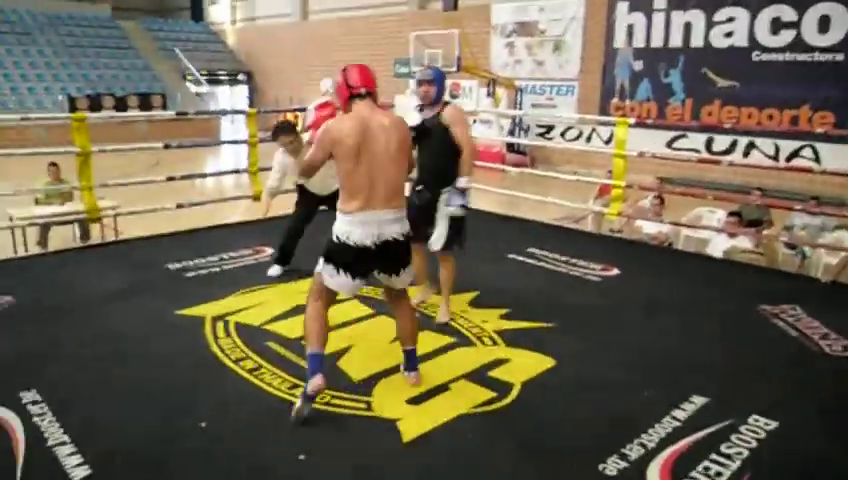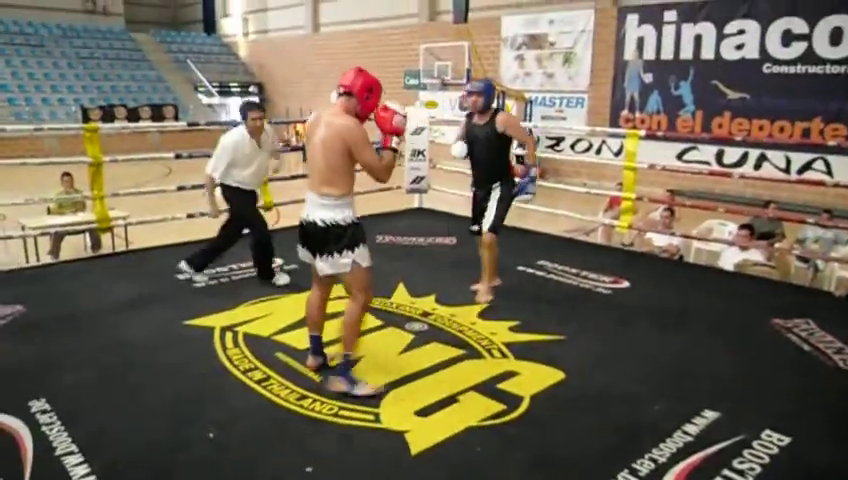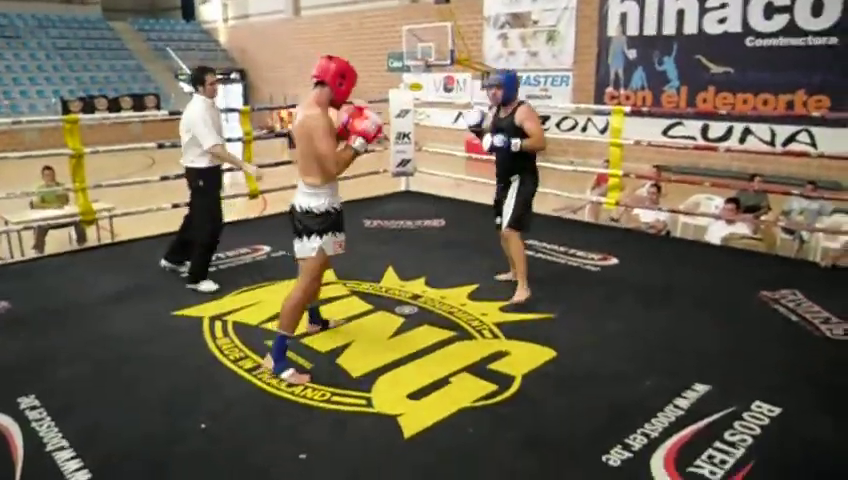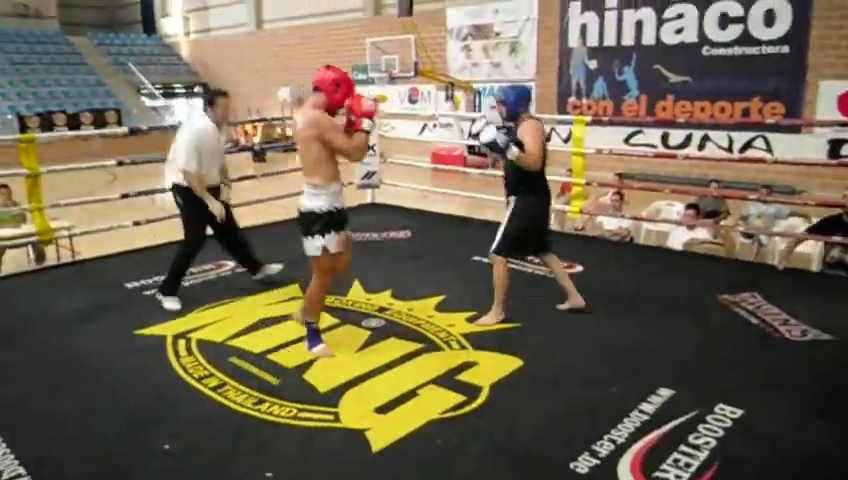
dt=0.5s
person 1, frame 1
left shoulder: (334, 129)
right shoulder: (398, 125)
left elbow: (306, 170)
left wrist: (317, 133)
left hip: (352, 233)
right hip: (394, 229)
left knee: (317, 300)
right knee: (399, 298)
left ankle: (314, 376)
right ankle: (411, 367)
person 1, frame 2
left shoulder: (315, 119)
right shoulder: (350, 127)
right elbow: (381, 174)
right wrist: (393, 137)
left hip: (312, 213)
right hip: (337, 218)
left knee: (321, 286)
right knee: (360, 297)
left ankle: (314, 353)
right ankle: (343, 374)
person 1, frame 3
left shoulder: (307, 109)
right shoulder: (317, 116)
right elbow: (334, 166)
left wrist: (343, 130)
right wrist: (361, 139)
left hip: (311, 200)
right hip: (318, 205)
left knee: (320, 264)
right knee: (305, 282)
left ankle: (314, 319)
right ankle: (277, 357)
person 1, frame 4
left shoulder: (306, 114)
right shoulder: (318, 118)
left elbow: (336, 144)
right elbow: (355, 152)
left wrist: (351, 121)
right wrist: (365, 120)
left hip: (329, 201)
right hip: (321, 205)
left knee: (341, 259)
right knee: (323, 274)
left ankle: (310, 313)
right ankle: (313, 336)
person 2, frame 1
left shoulder: (451, 112)
right shoulder: (418, 113)
left elbow: (468, 150)
left wrist: (460, 187)
right wrist: (409, 135)
left hip: (446, 192)
right hip: (421, 188)
left knee: (443, 250)
right knee: (415, 241)
left ankle: (445, 304)
right ankle: (424, 287)
person 2, frame 2
left shoulder: (502, 119)
right shoulder: (469, 119)
left elbow: (529, 142)
right elbow: (463, 142)
left wrist: (530, 172)
right wrist: (458, 147)
left hip: (500, 186)
right hip: (479, 186)
left knee: (487, 235)
right knee: (482, 236)
left ankle: (485, 283)
right ankle: (491, 279)
person 2, frame 3
left shoulder: (523, 111)
right shoulder: (496, 112)
left elbow: (540, 142)
right elbow: (489, 139)
left wrist: (510, 143)
right wrist: (478, 128)
left hip: (522, 179)
right hip: (504, 179)
left knee: (510, 230)
right knee: (504, 229)
left ankle: (522, 287)
right ankle: (514, 271)
person 2, frame 4
left shoulder: (530, 126)
right shoulder: (518, 126)
left elbow: (534, 163)
right elbow: (515, 157)
left wrist: (505, 147)
right wrist: (489, 138)
left hip: (526, 201)
right hip: (533, 199)
left knee: (498, 254)
right knee: (544, 251)
left ankle: (497, 310)
right ankle: (575, 298)
person 3, frame 1
right shoulder: (281, 157)
right elbow: (272, 186)
right wrist: (266, 200)
left hip: (334, 189)
right hip: (309, 190)
right knee: (295, 226)
right ankle: (281, 261)
person 3, frame 2
left shoulder: (267, 132)
right shoulder: (232, 141)
left elbow: (273, 151)
right elbow: (211, 174)
left wrist: (276, 161)
right wrist: (211, 204)
left hip: (249, 190)
right hip: (235, 190)
left knee: (232, 231)
right knee: (260, 229)
left ankle: (193, 263)
right ankle: (268, 274)
person 3, frame 3
left shoulder: (205, 106)
right shoulder: (199, 111)
right elbow: (214, 148)
right wrist: (244, 166)
left hip: (207, 170)
right hip: (202, 173)
left knee: (197, 217)
right knee: (210, 225)
left ankle: (173, 258)
right ankle: (196, 278)
person 3, frame 4
left shoulder: (221, 131)
right shoulder: (194, 131)
right elbow: (189, 171)
left wrist: (224, 187)
right wrist: (209, 201)
left hip: (210, 187)
right hip: (189, 191)
left knee: (229, 231)
right knee: (194, 240)
left ankle: (256, 268)
right ankle: (167, 291)
